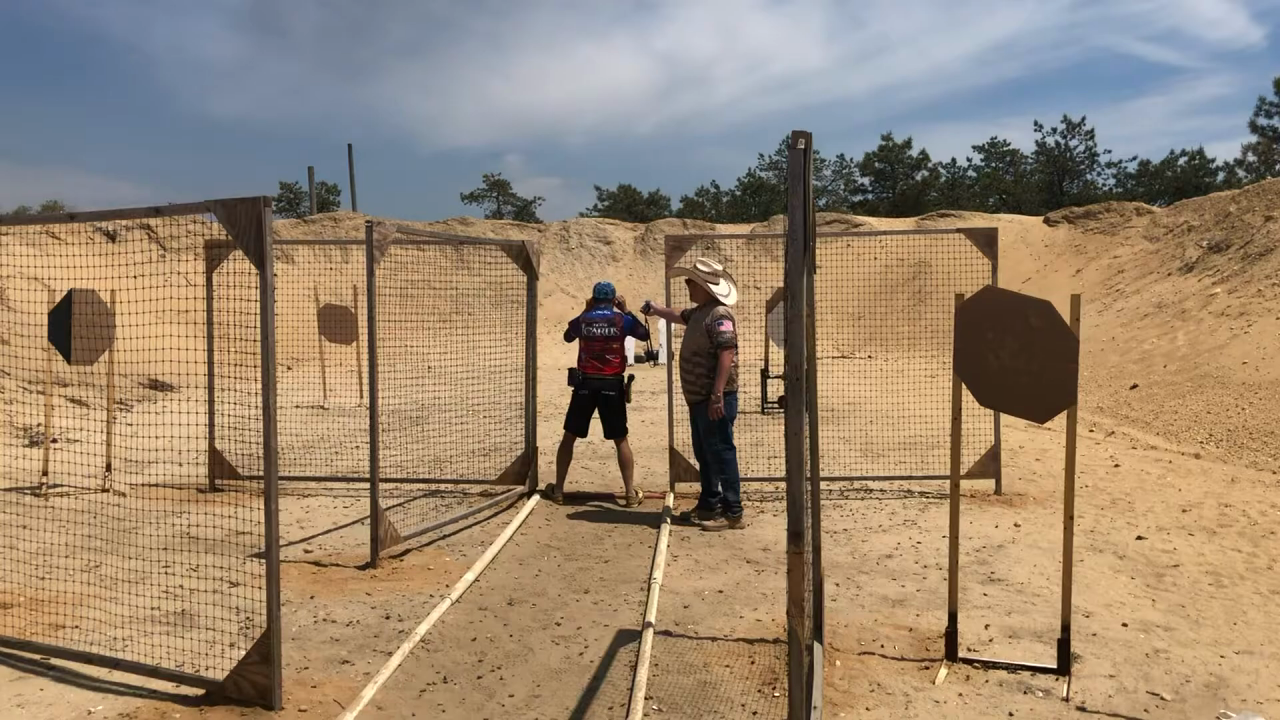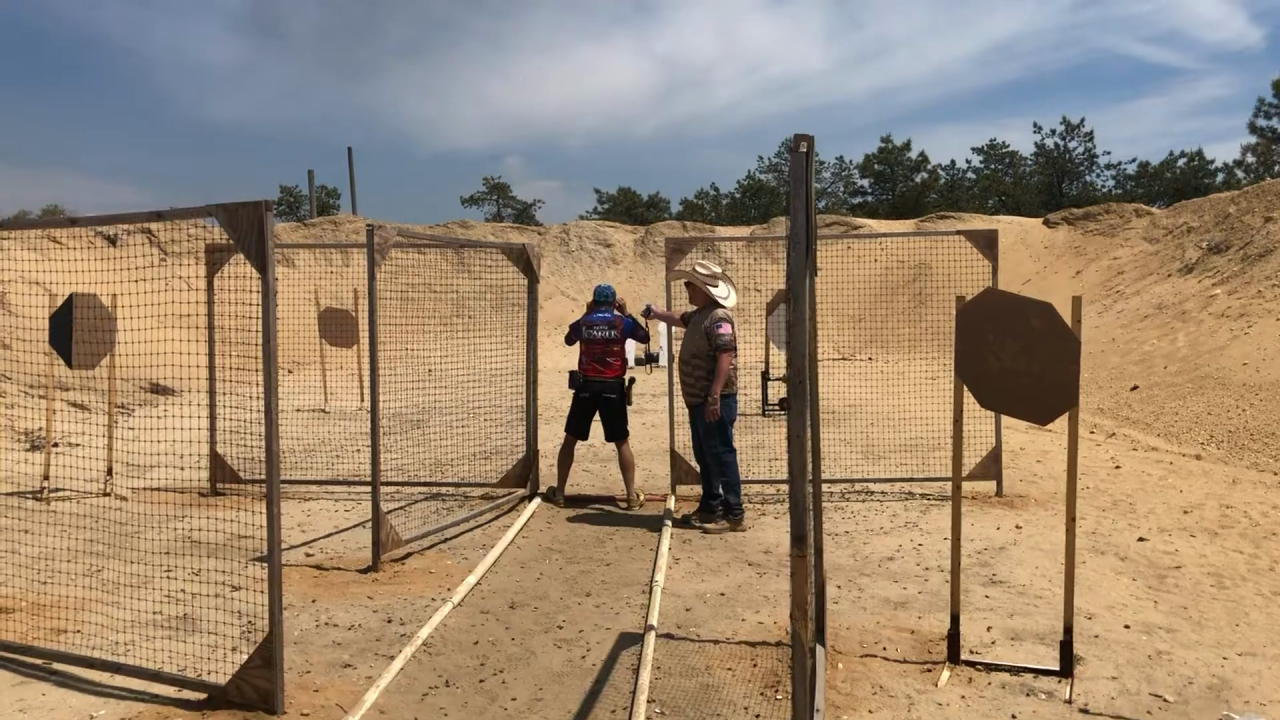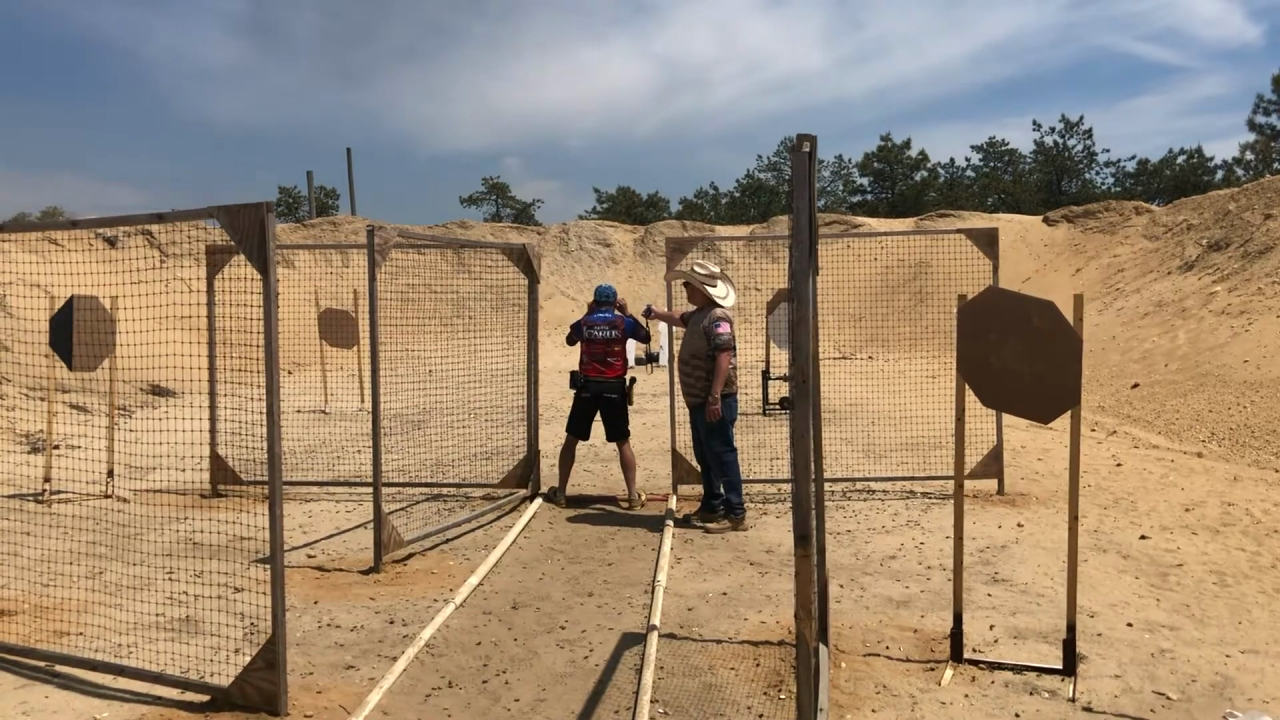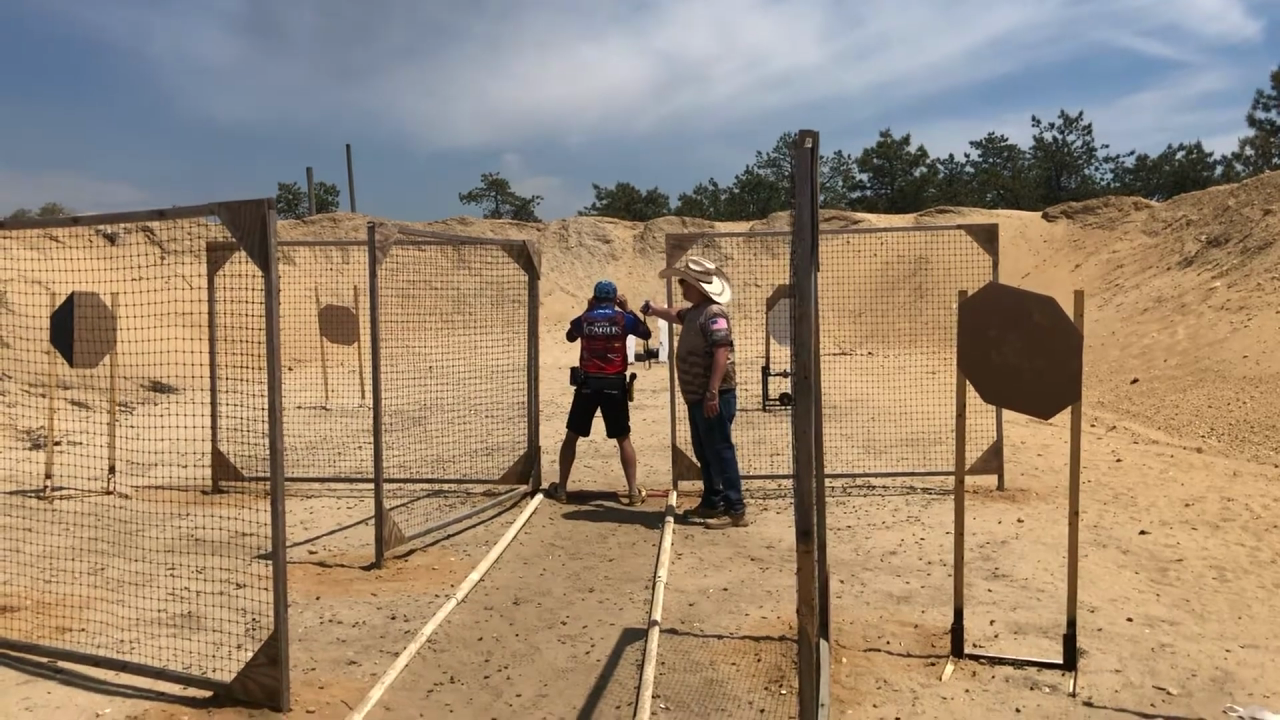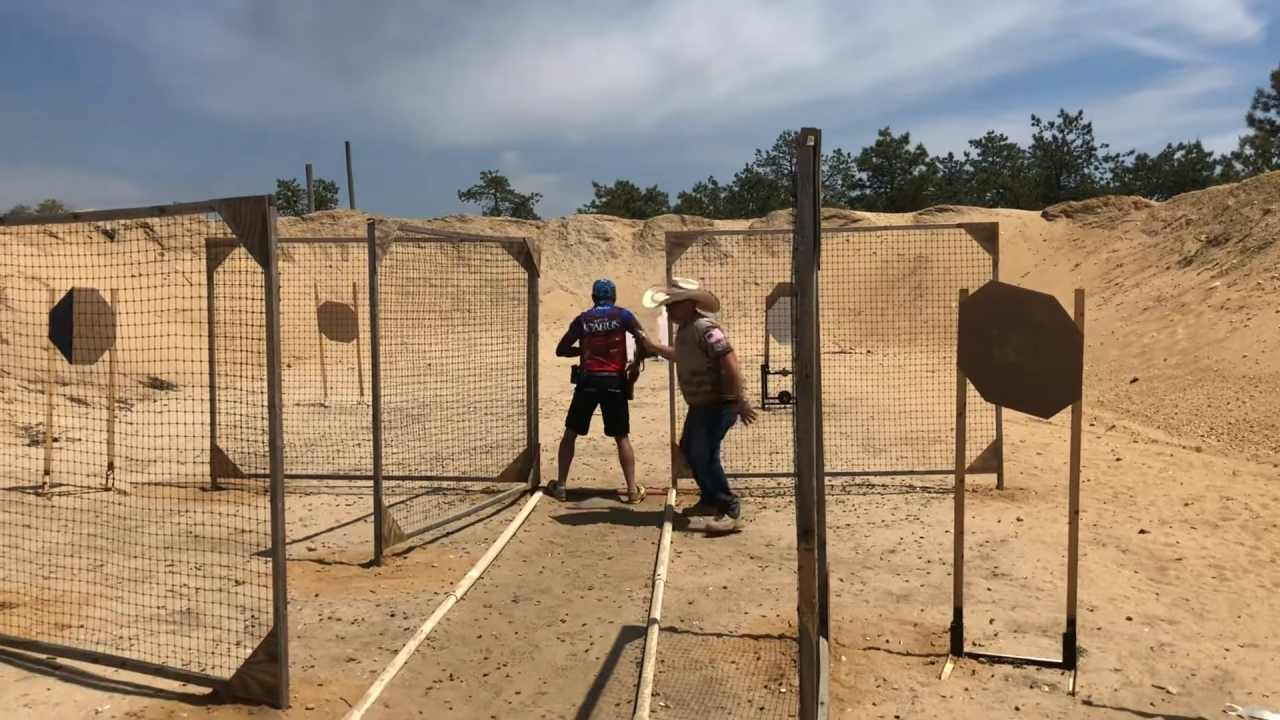
dt=0.4s
person 1, frame 1
left shoulder: (720, 315)
right shoulder: (699, 312)
left elbow: (727, 356)
right elbow: (680, 316)
left wrist: (717, 395)
right wrist: (656, 310)
left hip: (716, 399)
right hip: (698, 398)
left knee: (722, 453)
right knee: (704, 455)
left ankle: (733, 513)
right ankle: (708, 505)
person 1, frame 2
left shoulder: (719, 317)
right shoulder: (699, 315)
left elbow: (725, 357)
right elbow: (680, 319)
left wrist: (715, 397)
right wrist: (655, 313)
left hip: (715, 401)
right hip: (698, 400)
left knee: (722, 456)
right knee: (704, 457)
left ankle: (734, 515)
right ankle: (710, 508)
person 1, frame 3
left shoulder: (718, 317)
right shoulder: (699, 314)
left elbow: (724, 357)
right elbow: (679, 319)
left wrist: (715, 396)
right wrist: (656, 313)
left hip: (716, 401)
right hip: (698, 400)
left knee: (723, 455)
right knee: (705, 457)
left ankle: (736, 514)
right ankle: (712, 507)
person 1, frame 4
left shoulder: (713, 313)
right shoulder: (694, 311)
left elbow: (721, 353)
right elbow: (675, 315)
left wrist: (713, 392)
right wrist: (653, 309)
left hip: (714, 397)
right hip: (696, 397)
left knee: (720, 451)
right knee: (704, 453)
left ankle: (735, 510)
right ankle: (712, 503)
person 1, frame 5
left shoulder: (703, 329)
right shoulder: (684, 329)
left elbow: (729, 361)
left wrist: (741, 399)
right wrist: (650, 346)
left hip: (719, 402)
right hip: (701, 402)
left knee: (702, 453)
right knee: (690, 449)
left ankle: (729, 510)
right ankle: (709, 500)
person 2, frame 1
left shoulder: (583, 319)
right shoulder: (622, 320)
left elbow: (567, 337)
right elbow: (645, 335)
right wrist: (627, 311)
left hip: (586, 384)
right hip: (612, 385)
left knee: (569, 437)
right knee: (621, 440)
left ankle: (558, 489)
right ankle: (630, 492)
person 2, frame 2
left shoulder: (583, 323)
right shoulder: (622, 323)
left elbow: (569, 340)
right elbow: (646, 338)
right wrist: (627, 314)
left hip: (586, 387)
right hip: (613, 388)
left knee: (570, 439)
right knee: (622, 443)
left ankle: (559, 492)
right ankle: (632, 495)
person 2, frame 3
left shoulder: (584, 323)
right shoulder: (623, 322)
left elbow: (570, 341)
right elbow: (646, 337)
right wrist: (628, 314)
left hip: (587, 387)
right hip: (613, 388)
left knee: (571, 440)
right knee: (623, 442)
left ankle: (560, 492)
right ankle: (633, 495)
person 2, frame 4
left shoulder: (584, 319)
right shoulder: (623, 319)
left elbow: (570, 337)
right elbow: (647, 334)
right wrist: (628, 310)
left hip: (587, 383)
right hip: (614, 384)
left knee: (571, 436)
right knee: (623, 439)
left ankle: (561, 488)
right ankle: (634, 491)
person 2, frame 5
left shoulder: (582, 319)
right shoulder: (621, 315)
left elbow: (561, 350)
right elbow: (642, 340)
left hip: (588, 382)
right hip: (615, 381)
left knee: (570, 434)
right knee: (622, 437)
left ankle: (560, 486)
right ankle: (632, 489)
